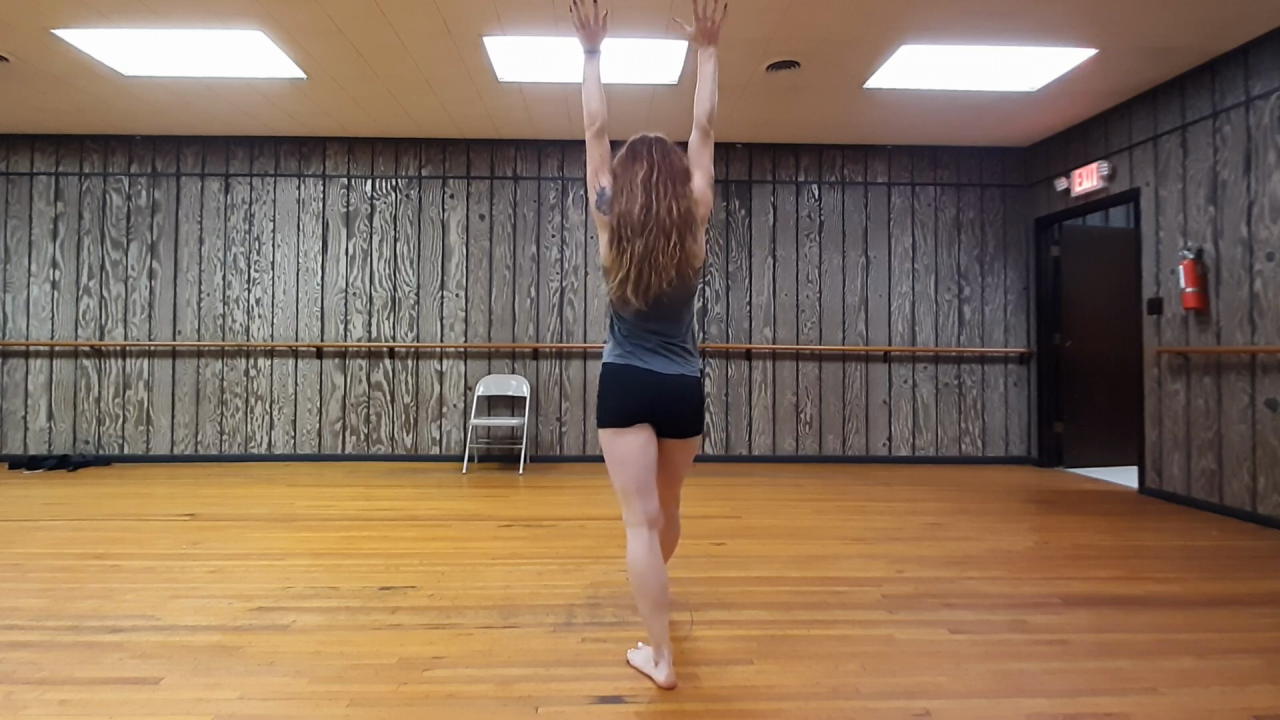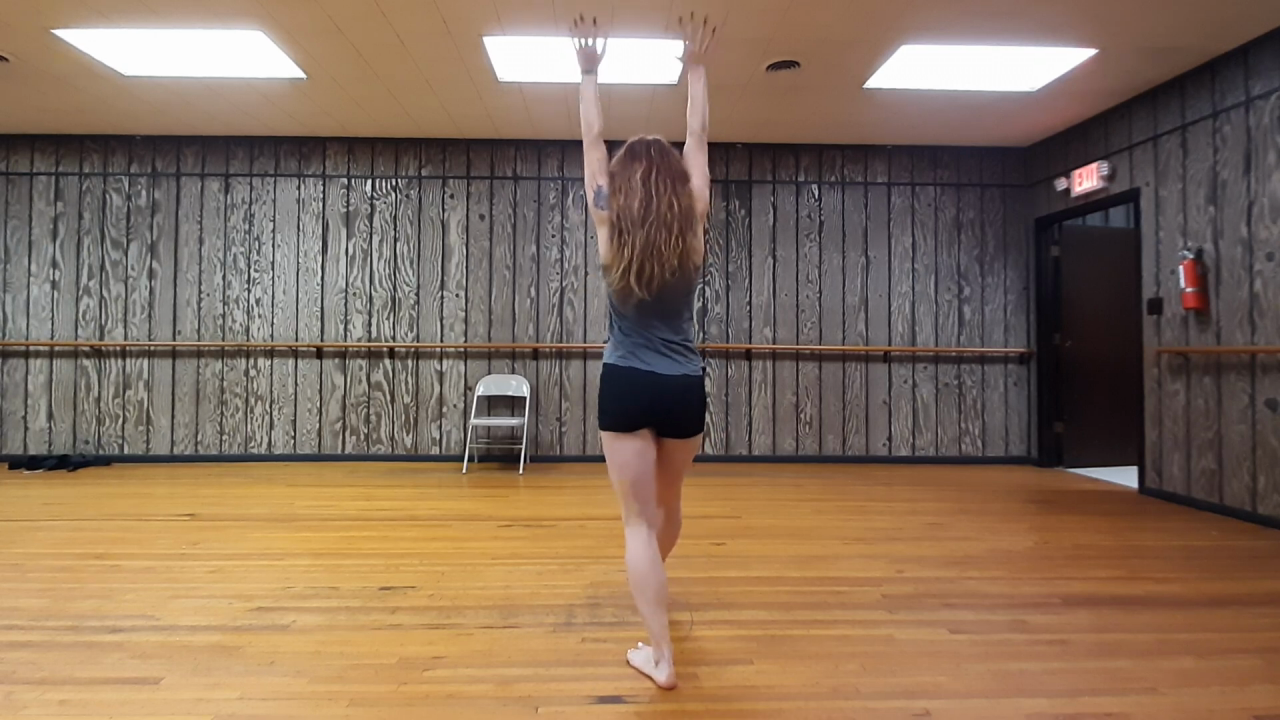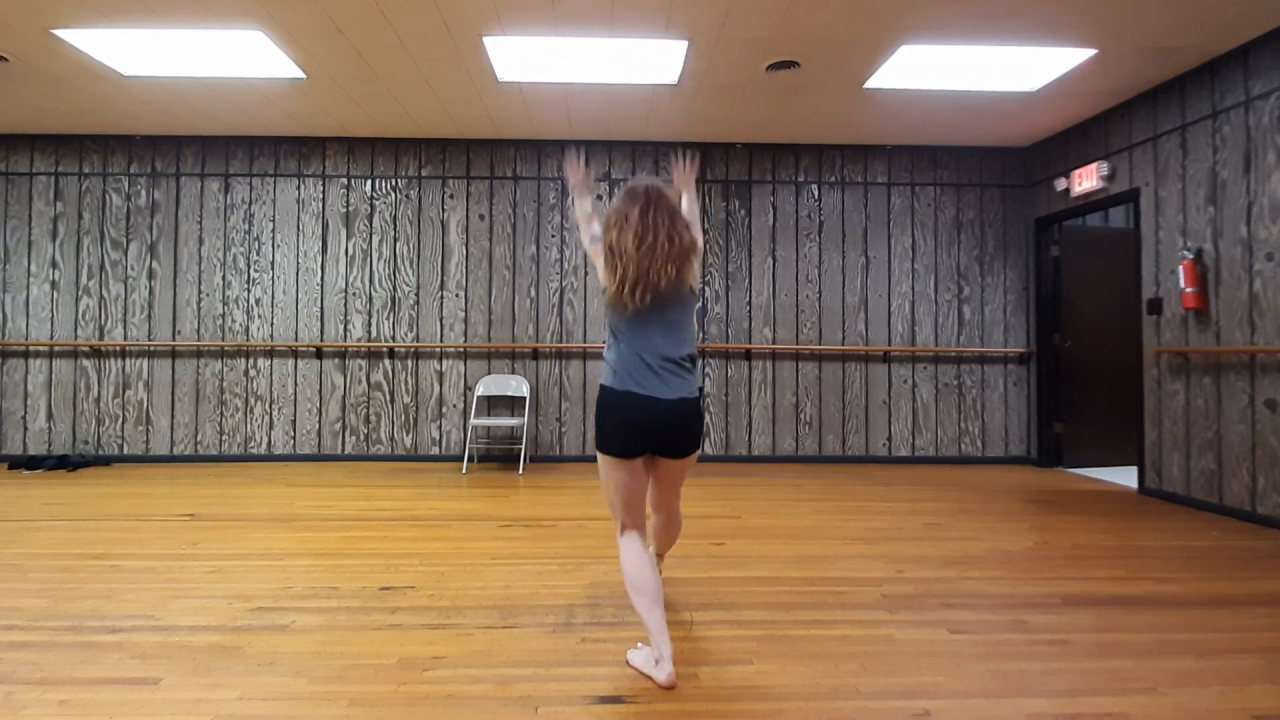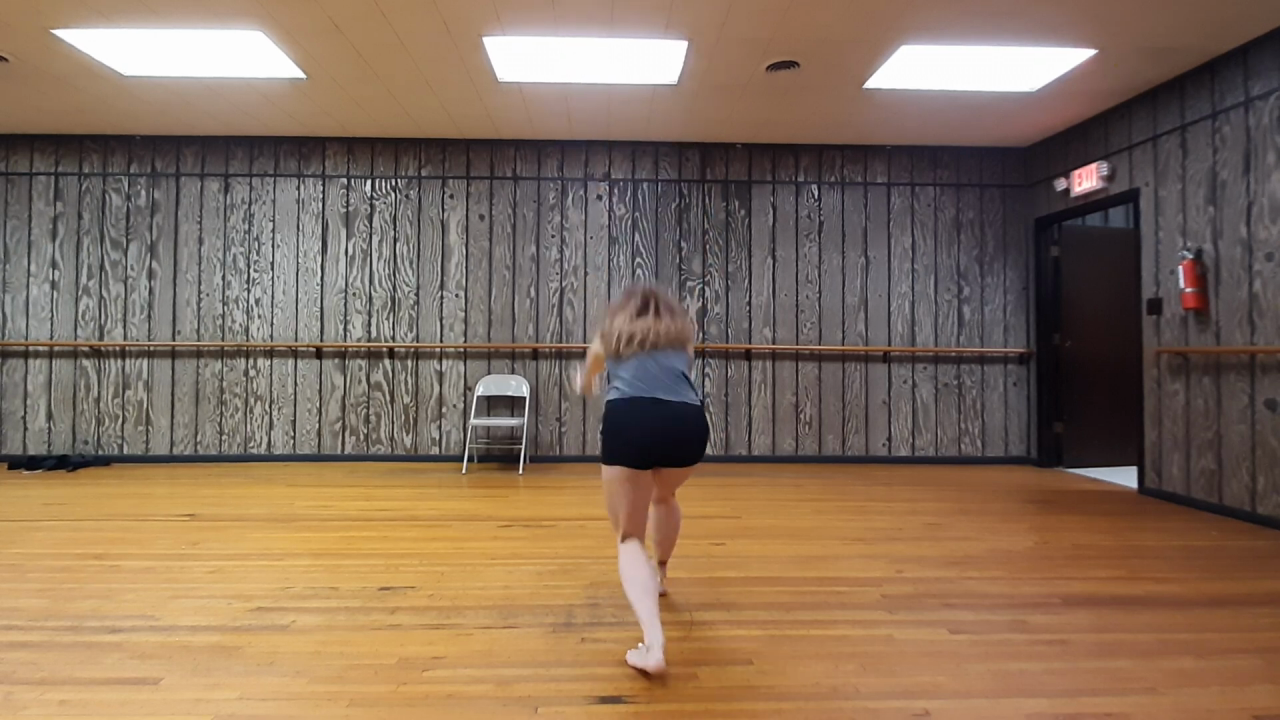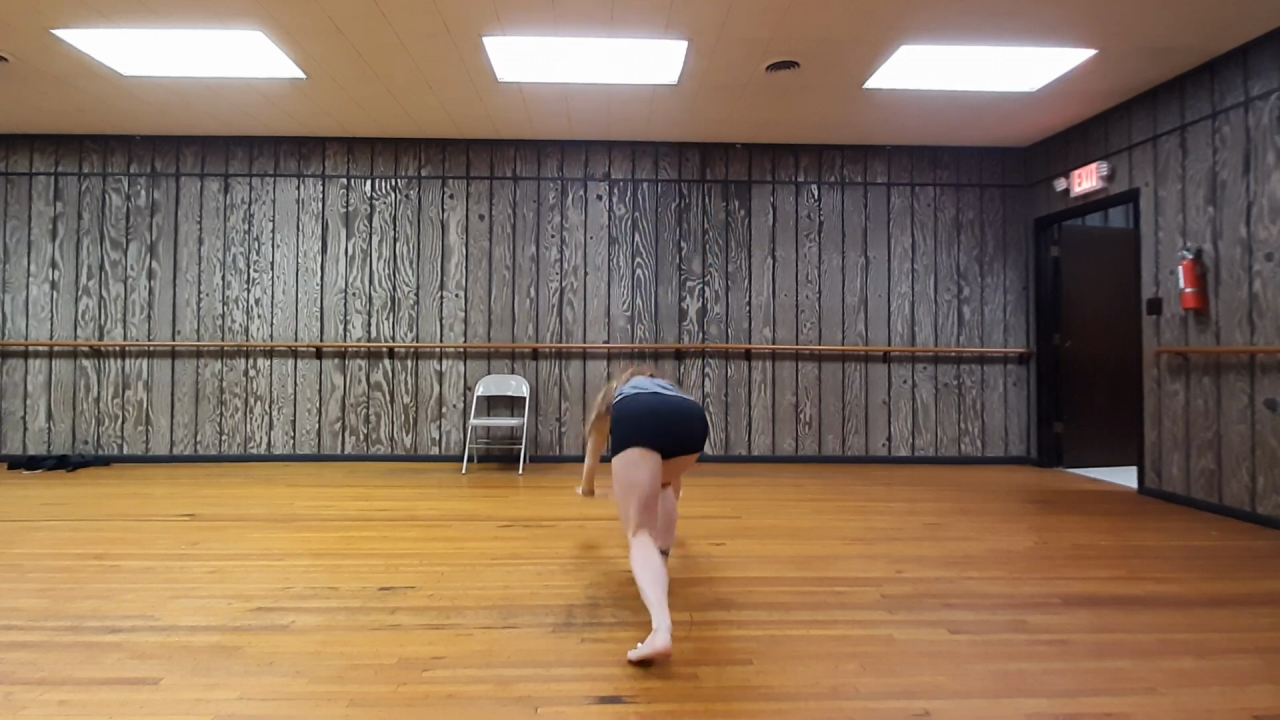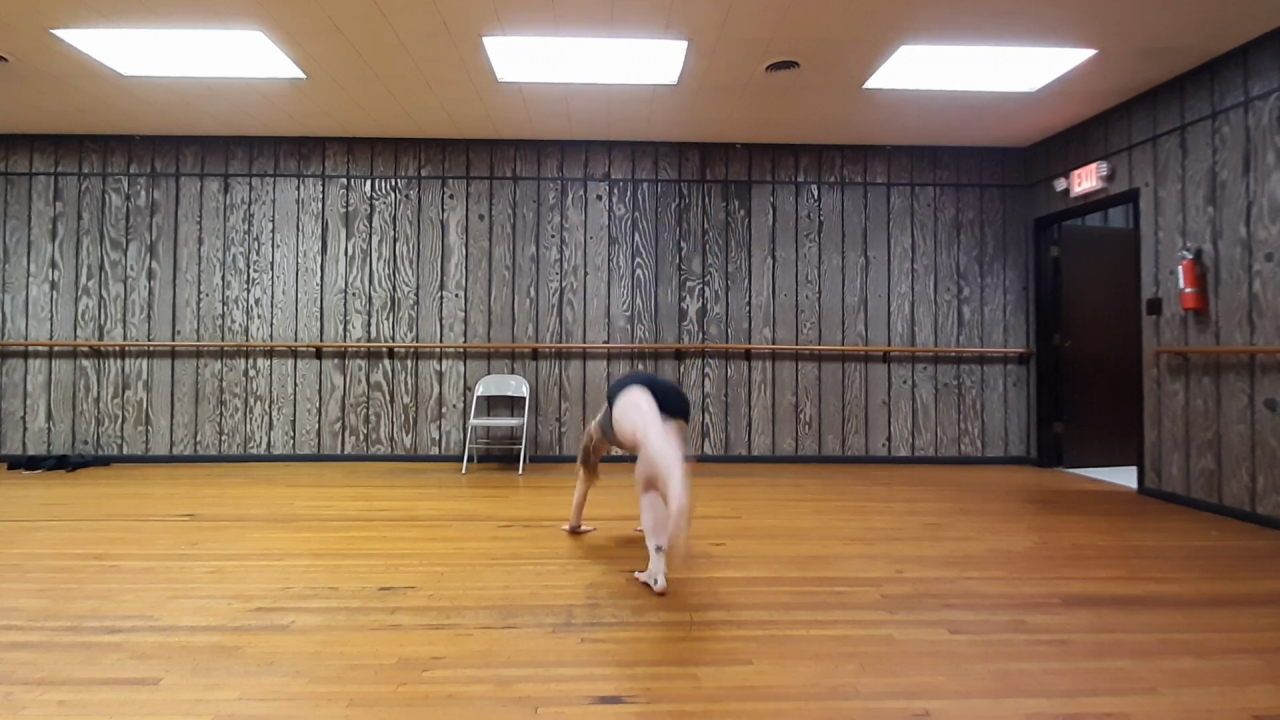
dt=0.3s
person 1, frame 1
left shoulder: (611, 227)
right shoulder: (693, 229)
left elbow: (595, 132)
right elbow: (704, 131)
left hip: (625, 387)
right hip: (684, 389)
left knee: (642, 522)
right knee: (667, 512)
left ankle: (659, 656)
right ankle: (653, 590)
person 1, frame 2
left shoulder: (612, 228)
right shoulder: (692, 228)
left elbow: (591, 145)
right elbow: (699, 141)
left wrist: (589, 76)
right wrist: (696, 70)
left hip: (627, 387)
right hip: (684, 389)
left knee: (640, 522)
right knee: (667, 507)
left ankle: (661, 657)
right ankle: (652, 577)
person 1, frame 3
left shoulder: (610, 259)
right shoulder: (687, 260)
left elbow: (587, 223)
right elbow: (692, 221)
left wrist: (580, 192)
right wrist: (686, 188)
left hip: (622, 408)
right hip: (682, 411)
left knee: (631, 531)
right knee: (667, 506)
left ankle: (660, 656)
right ankle: (655, 566)
person 1, frame 4
left shoulder: (613, 333)
right shoulder: (679, 332)
left elbow: (588, 373)
left wrist: (584, 380)
left hip: (629, 418)
right hip: (688, 421)
left knee: (629, 537)
right knee: (665, 499)
left ankle: (653, 643)
right ankle: (658, 573)
person 1, frame 5
left shoulder: (616, 393)
right shoulder: (669, 389)
left elbow: (593, 452)
left wrist: (587, 484)
right wrist: (674, 487)
left hip: (637, 421)
right hip: (692, 419)
left knee: (641, 535)
right knee: (664, 487)
left ankle: (661, 630)
right ankle: (660, 567)
person 1, frame 6
left shoulder: (600, 427)
left elbow: (583, 480)
left wrist: (575, 520)
left hip: (631, 390)
right hip: (671, 395)
left knee: (649, 436)
right knee: (650, 485)
left ankle: (677, 488)
